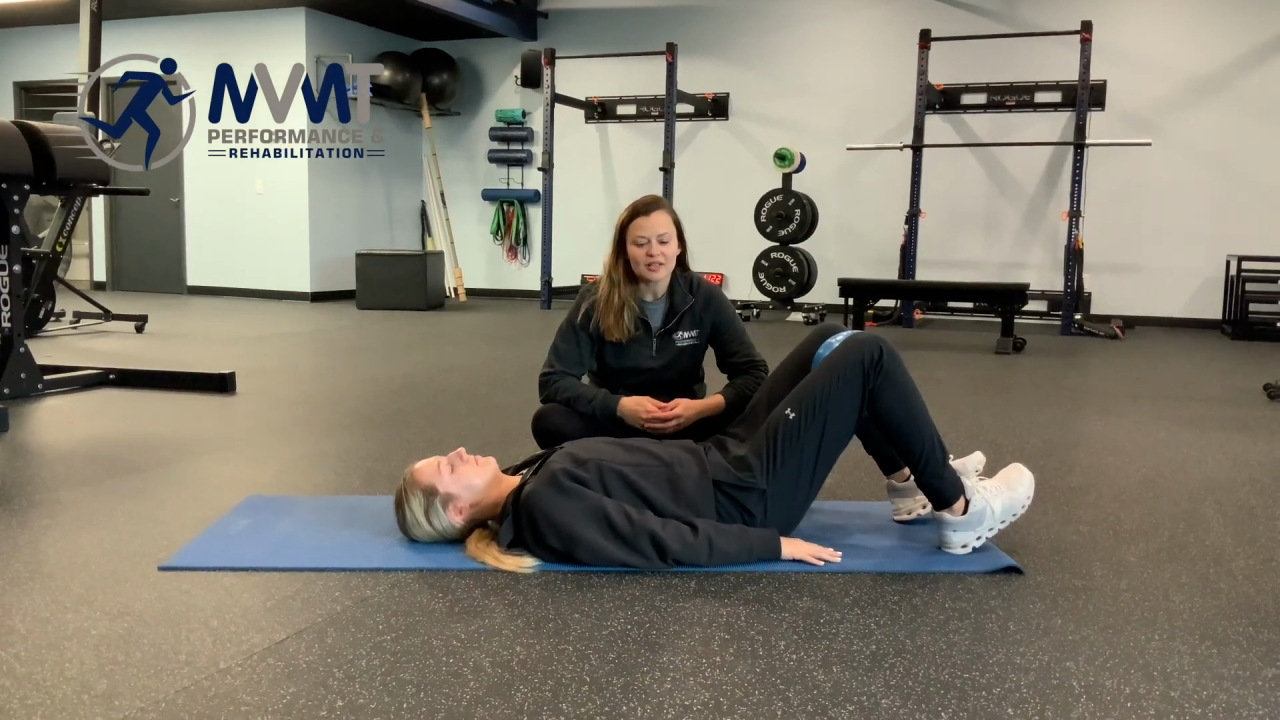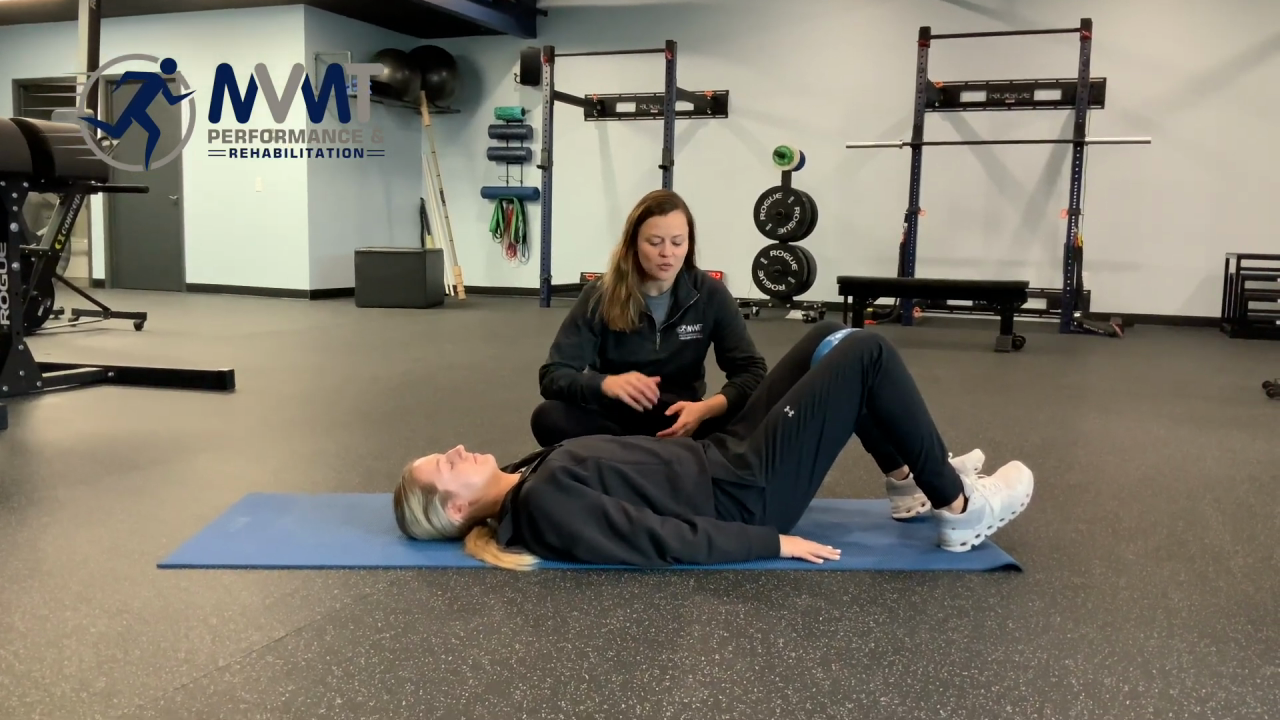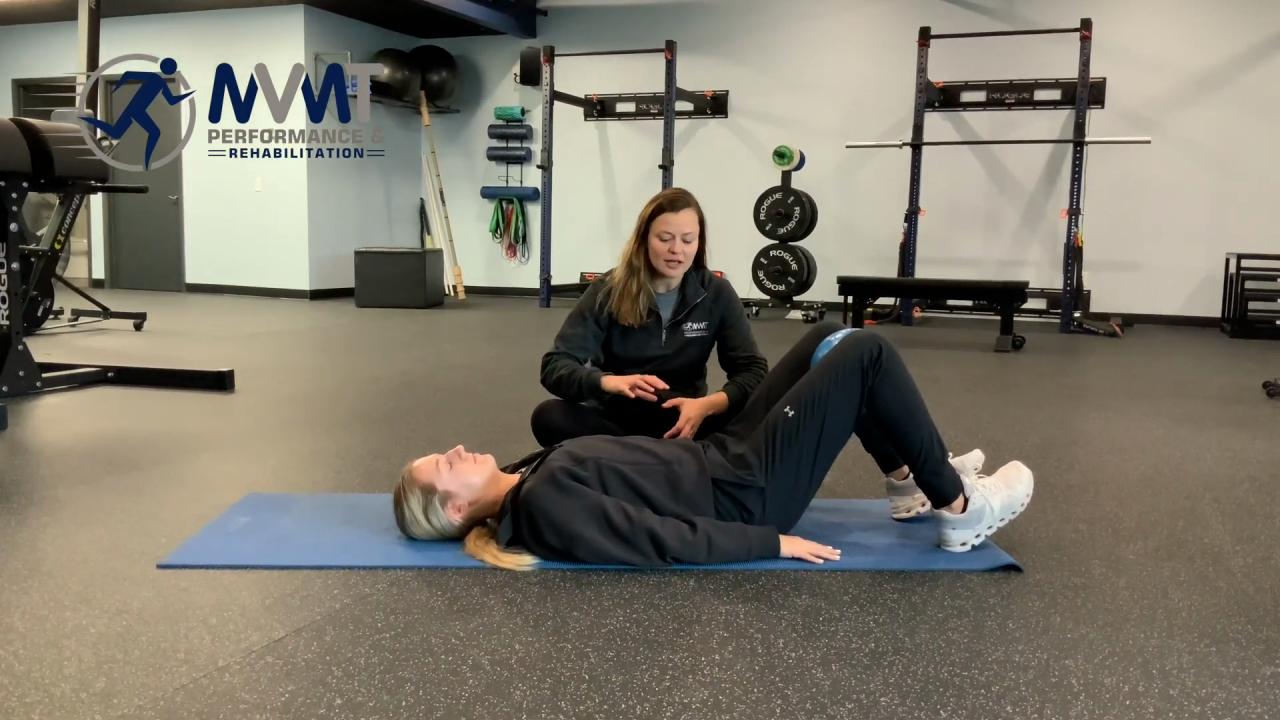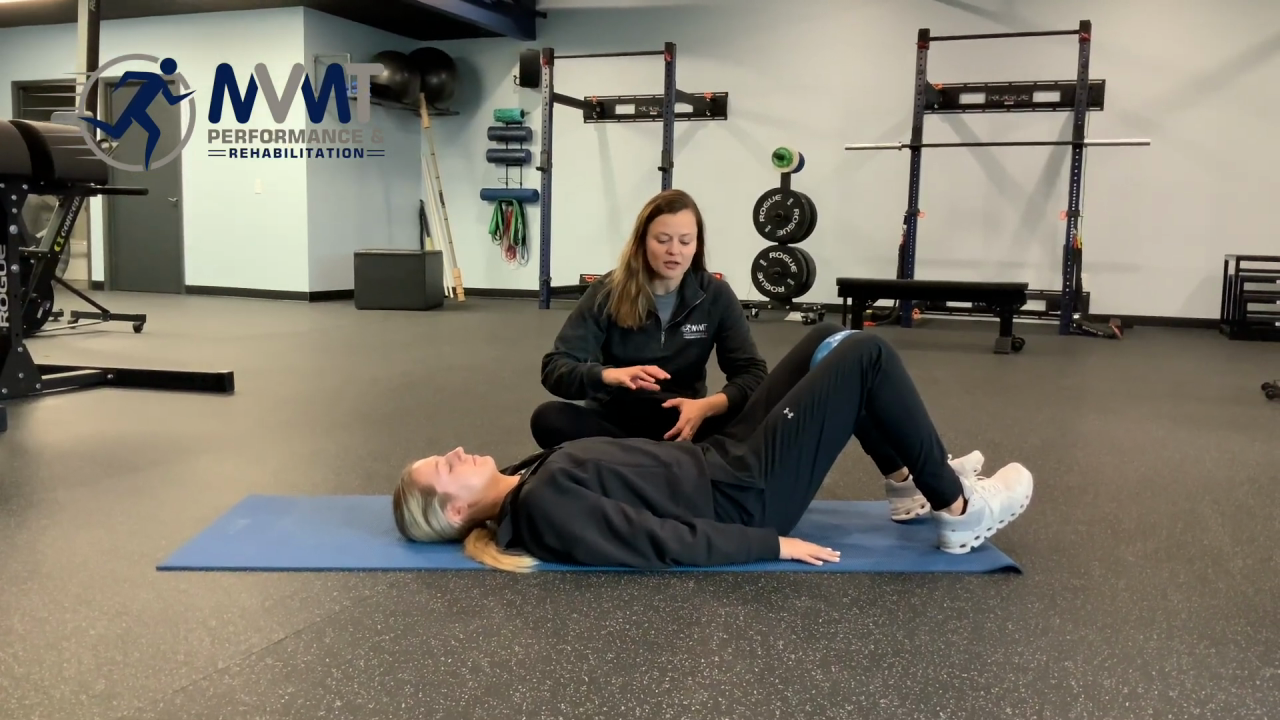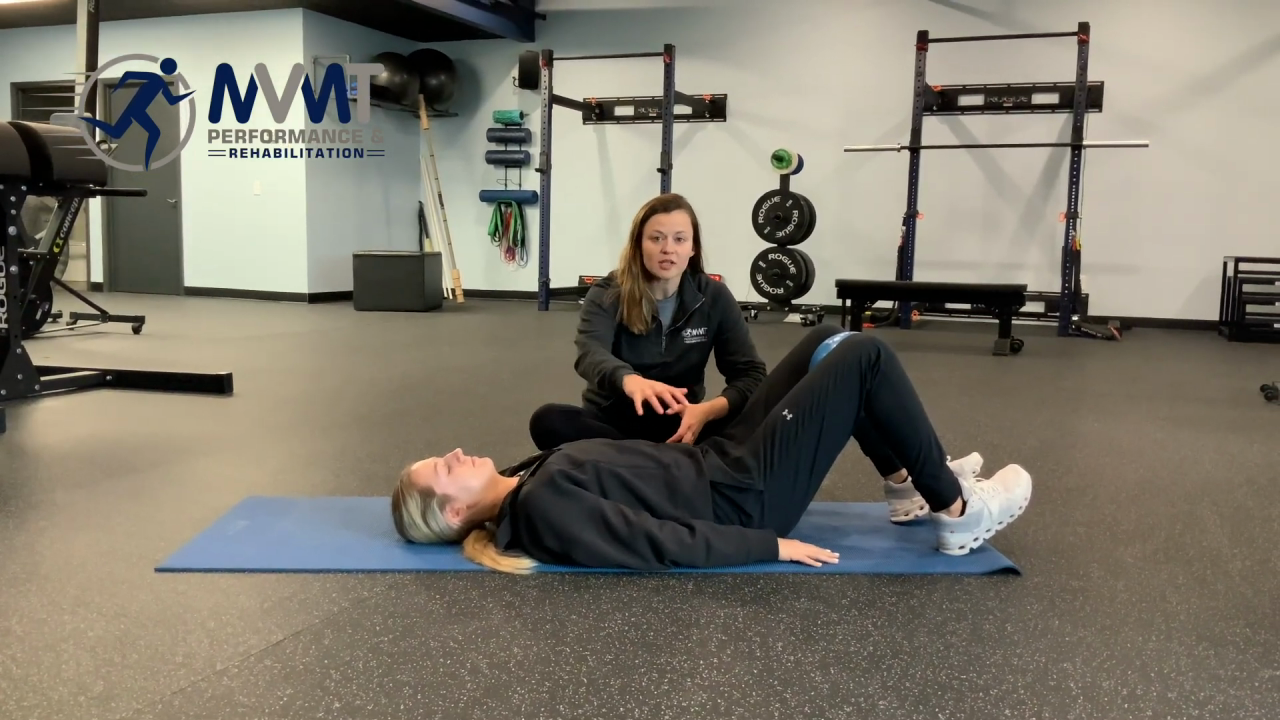
dt=0.4s
person 1, frame 1
left shoulder: (529, 477)
right shoulder: (545, 507)
right elbow: (668, 541)
right wrist: (775, 544)
left hip: (721, 462)
right hip: (749, 496)
left knee: (834, 338)
right knee: (869, 355)
left ankle: (916, 482)
right ankle: (961, 511)
person 1, frame 2
left shoulder: (527, 476)
right shoulder: (543, 505)
right elbow: (668, 540)
right wrist: (774, 543)
left hip: (721, 461)
right hip: (747, 494)
left knee: (833, 336)
right knee: (868, 354)
left ankle: (915, 480)
right ankle: (959, 510)
person 1, frame 3
left shoulder: (528, 476)
right shoulder: (543, 505)
right elbow: (667, 540)
right wrist: (774, 542)
left hip: (721, 460)
right hip: (747, 494)
left knee: (832, 336)
right knee: (868, 353)
left ankle: (914, 480)
right ankle: (959, 509)
person 1, frame 4
left shoulder: (529, 477)
right shoulder: (543, 507)
right elbow: (667, 543)
right wrist: (774, 544)
left hip: (721, 462)
right hip: (747, 496)
left knee: (833, 338)
right knee: (867, 355)
left ankle: (917, 483)
right ankle: (959, 511)
person 1, frame 5
left shoulder: (527, 479)
right shoulder: (542, 508)
right elbow: (666, 542)
right wrist: (773, 545)
left hip: (720, 464)
right hip: (746, 495)
left knee: (832, 341)
right knee: (866, 356)
left ankle: (914, 483)
right ankle: (958, 512)
person 2, frame 1
left shoulder: (705, 297)
right shoulder: (597, 299)
left elbow: (755, 374)
right elbow: (553, 381)
left wrist: (702, 408)
right wrist: (619, 406)
left hip: (683, 425)
right hip: (614, 425)
right knee: (548, 421)
person 2, frame 2
left shoulder: (710, 294)
right shoulder: (601, 295)
left elbow: (753, 371)
right elbow: (551, 377)
left wrist: (705, 409)
right wrist: (605, 383)
left hip: (681, 422)
right hip: (613, 420)
right knee: (547, 419)
person 2, frame 3
left shoulder: (716, 293)
right shoulder: (608, 291)
left elbow: (754, 371)
right elbow: (554, 367)
left wrist: (706, 405)
right wrist: (608, 381)
left hip: (682, 421)
right hip: (614, 419)
right knee: (547, 417)
person 2, frame 4
left shoulder: (715, 295)
right shoulder: (607, 293)
left elbow: (753, 372)
right elbow: (554, 369)
left wrist: (706, 406)
right wrist: (609, 374)
left hip: (681, 423)
right hip: (613, 420)
right knee: (547, 419)
person 2, frame 5
left shoulder: (713, 297)
right shoulder: (608, 295)
left elbow: (752, 374)
right elbow: (591, 354)
left wrist: (707, 411)
right wrist: (630, 381)
left hip: (680, 426)
right hip: (612, 423)
right knee: (547, 421)
